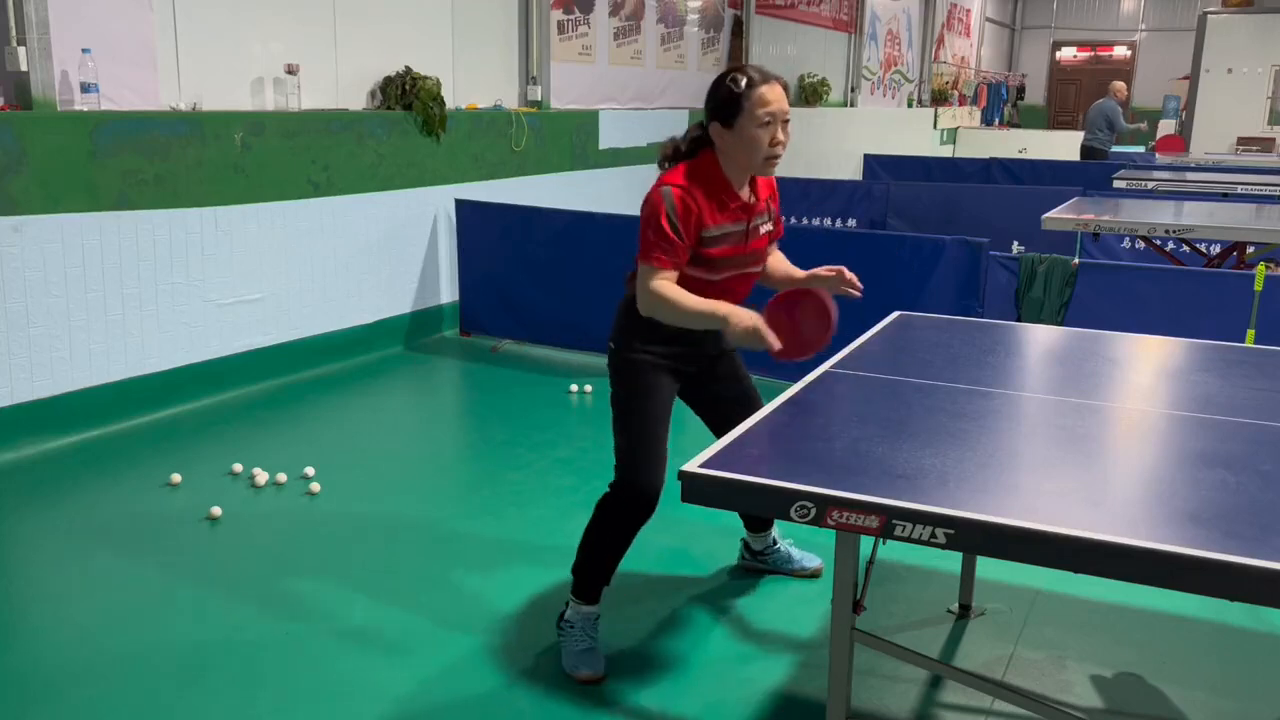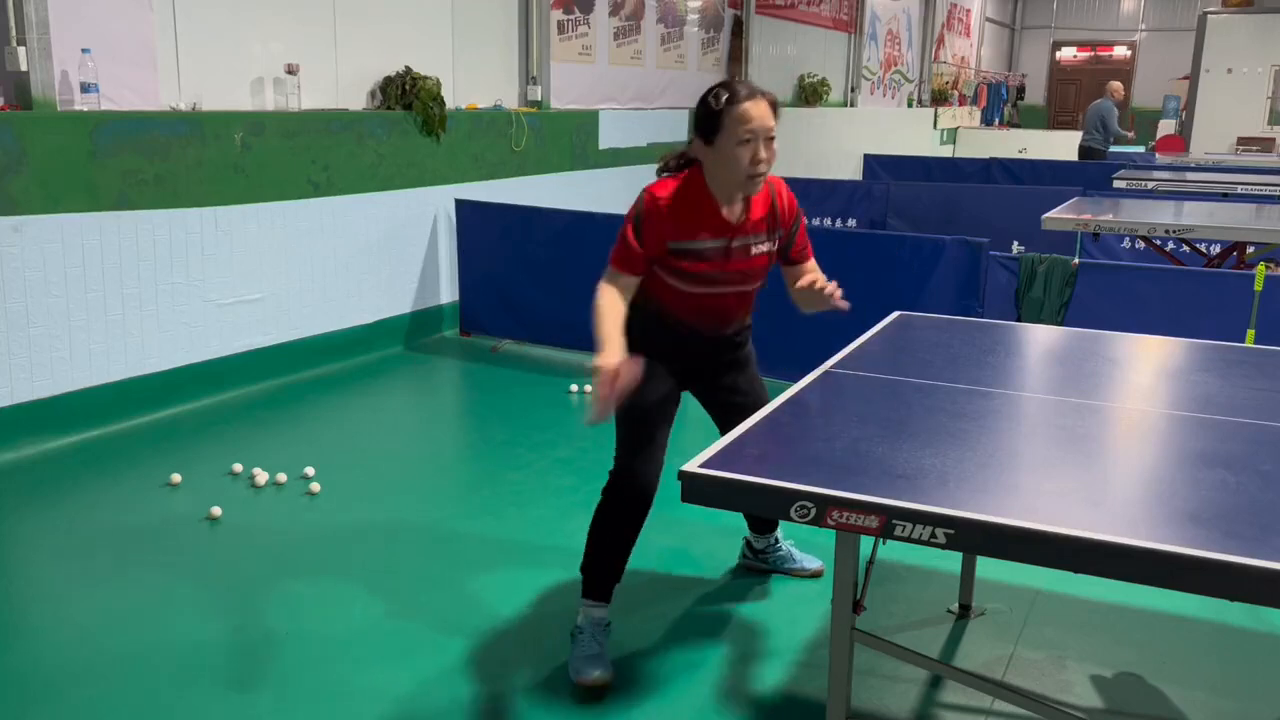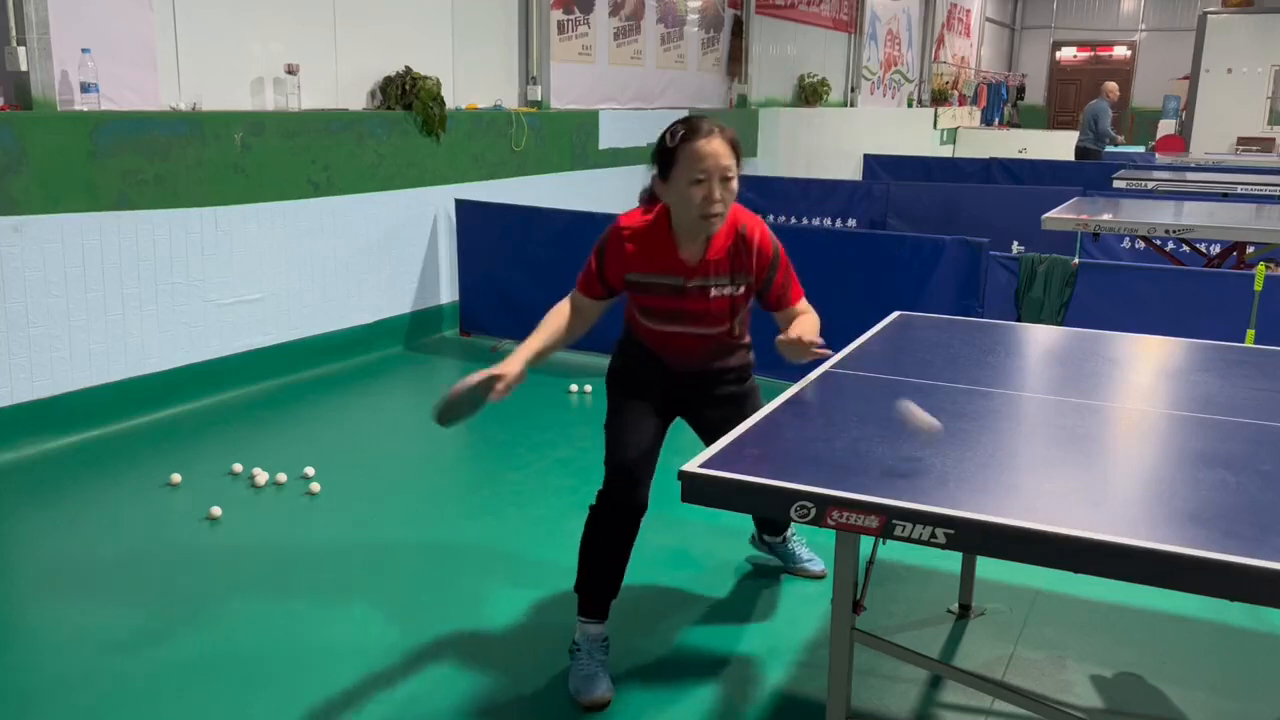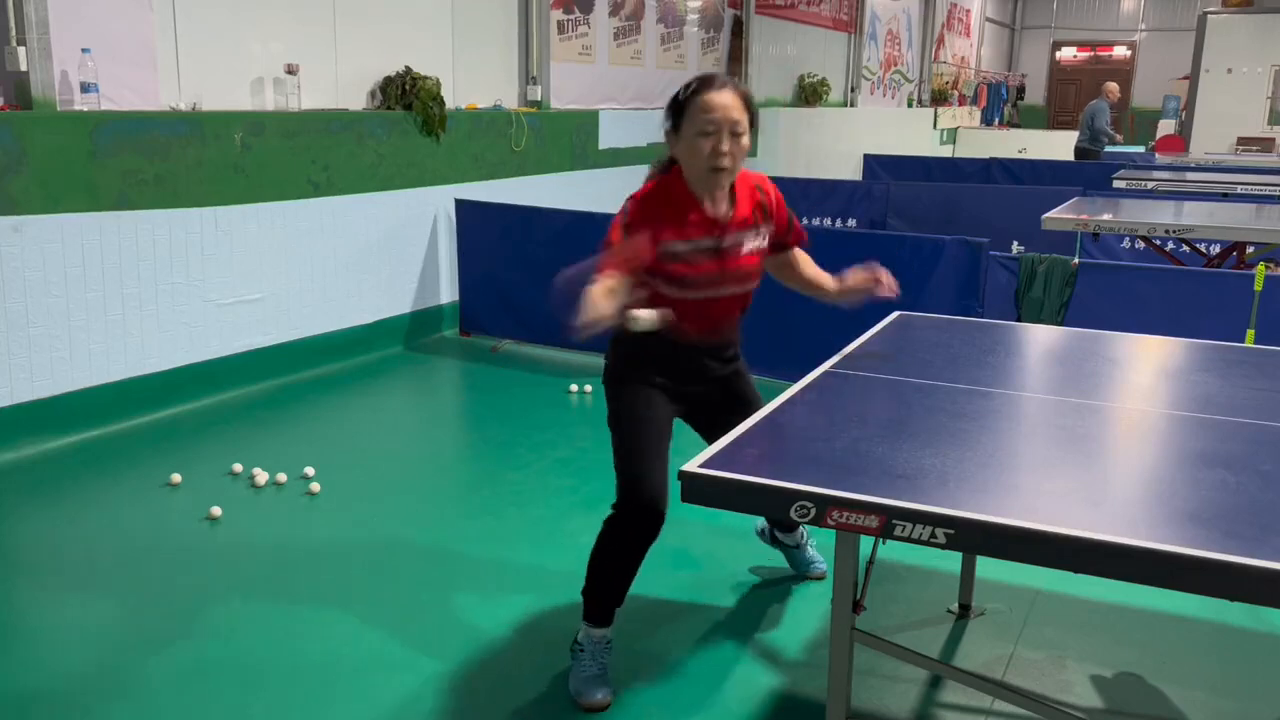
dt=0.2s
person 1, frame 1
left shoulder: (764, 188)
right shoulder: (678, 193)
left elbow: (767, 263)
right elbow: (652, 288)
left wrist: (813, 279)
right wrist: (726, 317)
left hip: (717, 344)
right hip: (652, 346)
right knee: (638, 487)
left ankle: (760, 544)
right ankle: (579, 614)
person 1, frame 2
left shoulder: (780, 202)
right shoulder: (661, 204)
left elbow: (803, 270)
right elbow: (614, 286)
left wrist: (817, 286)
right wrist: (611, 347)
left hip: (728, 347)
right hip: (658, 349)
right knee: (634, 478)
left ankle: (763, 542)
right ankle: (591, 620)
person 1, frame 3
left shoulder: (752, 240)
right shoulder: (628, 238)
left elbow: (798, 312)
right elbow: (580, 305)
left wrist: (803, 339)
right wrist: (519, 359)
left hip: (724, 379)
right hip: (644, 377)
right knee: (624, 496)
left ankle: (775, 539)
right ankle: (590, 637)
person 1, frame 4
left shoulder: (760, 195)
right shoulder: (647, 207)
left elbow: (791, 265)
right elbow: (605, 293)
left wrist: (839, 288)
right wrist: (602, 304)
left hip: (718, 362)
right hip: (645, 369)
right knee: (644, 504)
left ankle: (784, 533)
right ankle: (590, 639)
